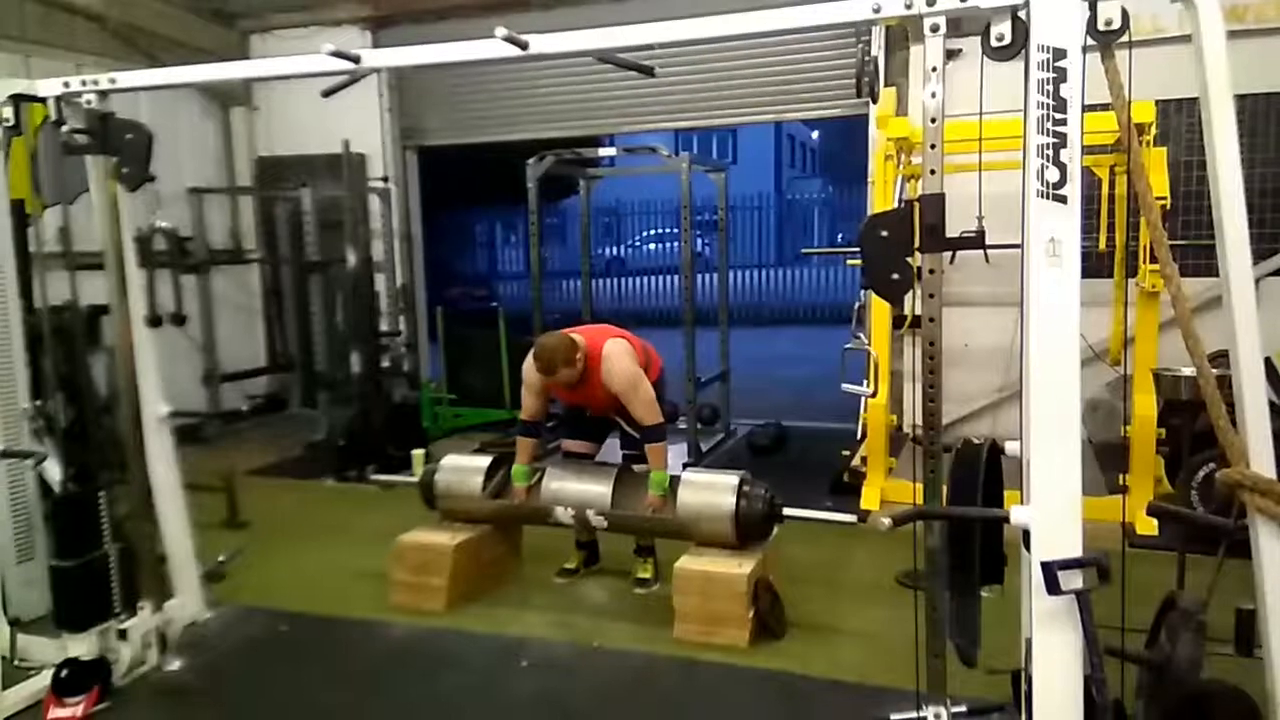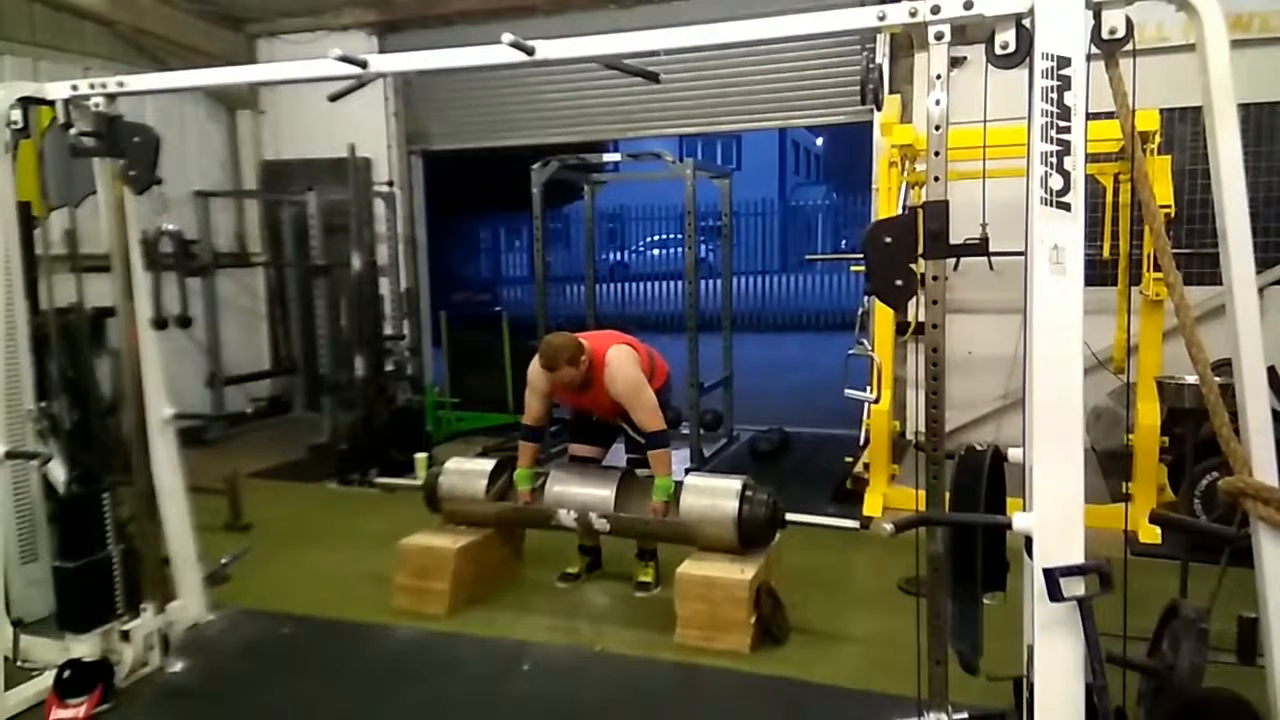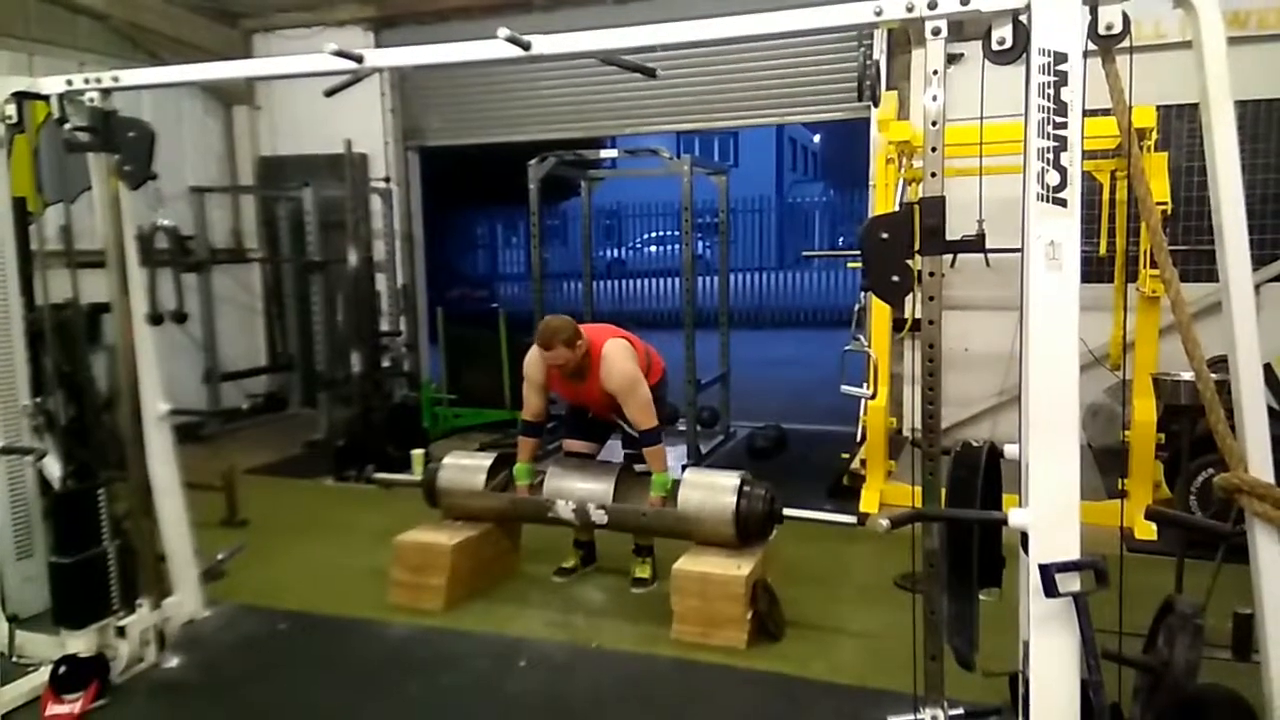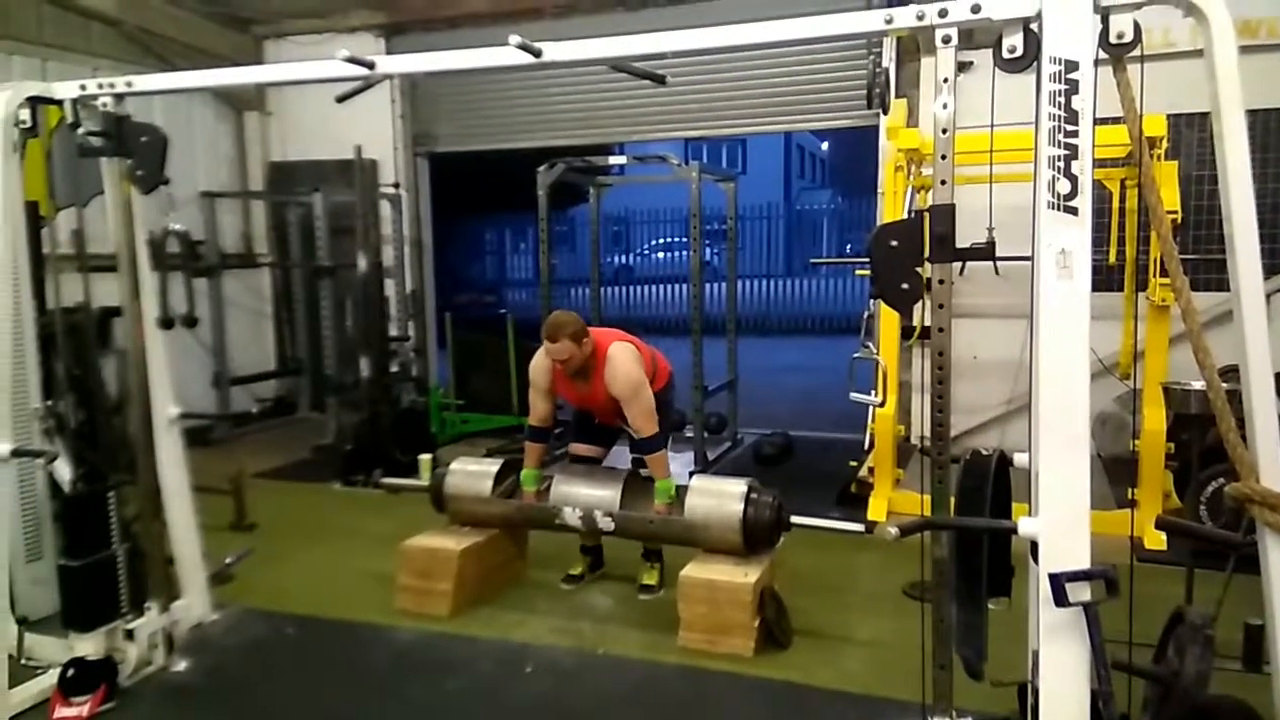
dt=0.7s
person 1, frame 1
left shoulder: (615, 362)
right shoulder: (535, 364)
left elbow: (652, 424)
right elbow: (530, 419)
left wrist: (658, 484)
right wrist: (521, 475)
left hip: (641, 387)
right hip: (586, 399)
left knee: (638, 472)
left ankle: (645, 554)
right ankle: (586, 550)
person 1, frame 2
left shoulder: (619, 368)
right shoulder: (540, 369)
left elbow: (655, 430)
right elbow: (533, 423)
left wrist: (662, 490)
right wrist: (524, 478)
left hip: (648, 391)
right hip: (592, 404)
left ankle: (647, 559)
right ankle: (589, 555)
person 1, frame 3
left shoulder: (616, 362)
right shoulder: (536, 360)
left elbow: (647, 427)
right elbow: (532, 417)
left wrist: (659, 485)
right wrist: (522, 476)
left hip: (644, 386)
right hip: (587, 399)
left knee: (639, 473)
left ankle: (644, 555)
right ankle: (583, 550)
person 1, frame 4
left shoulder: (620, 364)
right shoulder: (542, 363)
left elbow: (647, 432)
right elbow: (539, 423)
left wrist: (663, 492)
right wrist: (530, 482)
left hip: (651, 391)
right hip: (593, 404)
left knee: (645, 476)
right knee: (580, 469)
left ankle: (653, 559)
right ankle: (590, 554)
